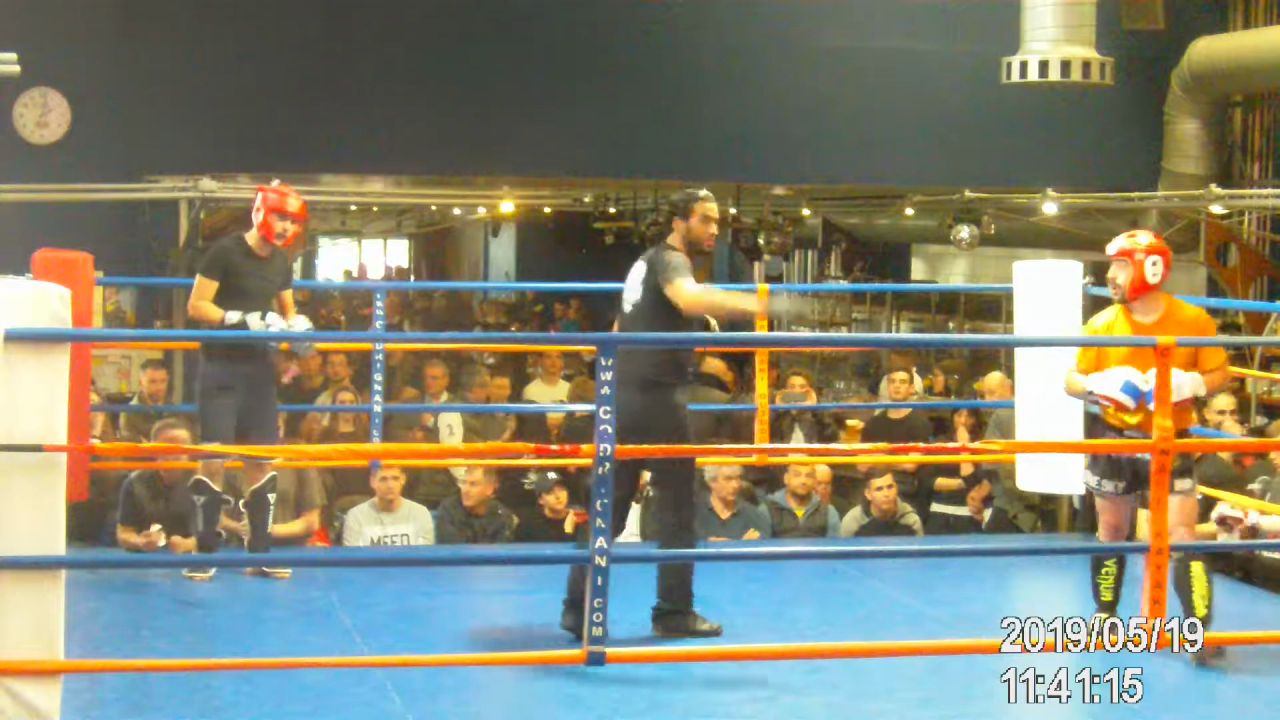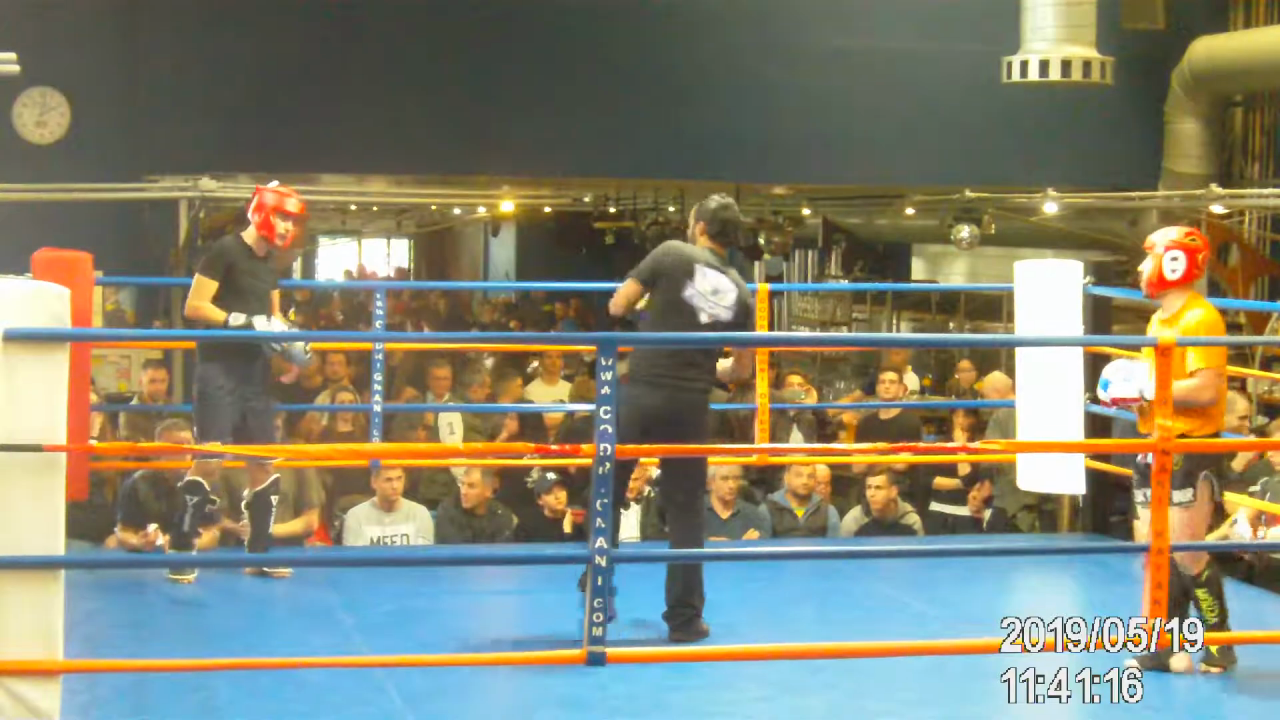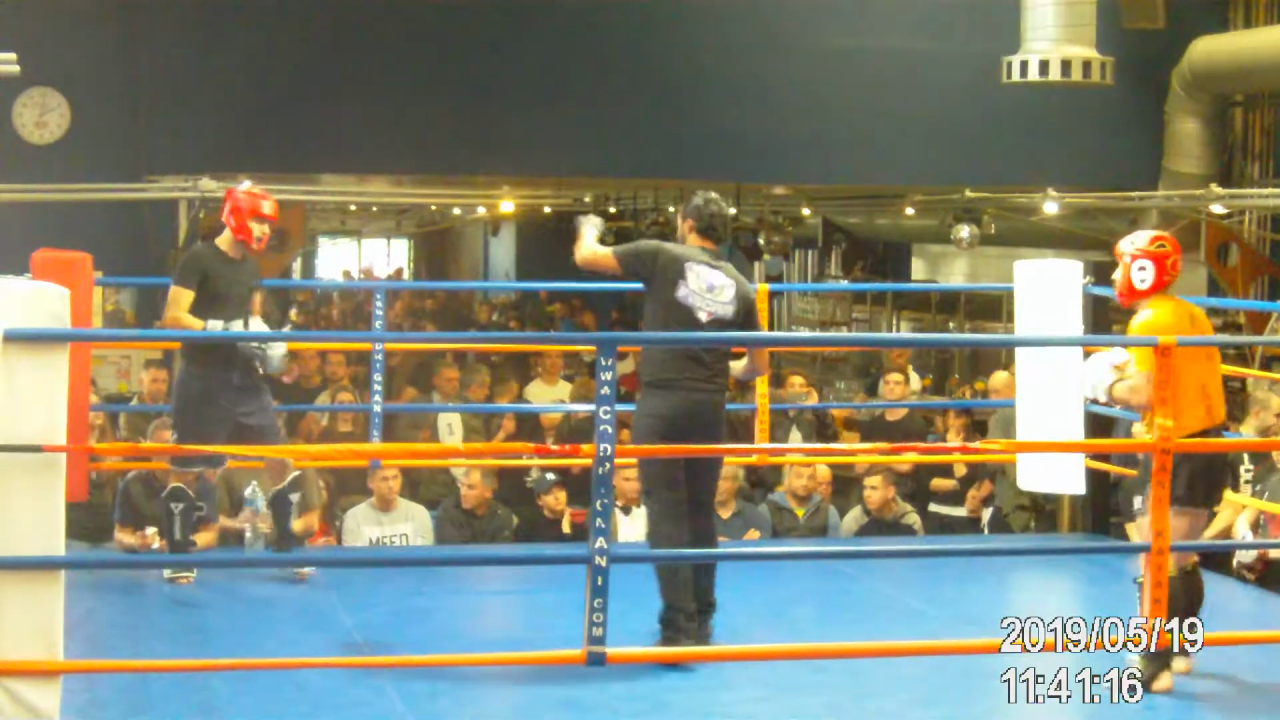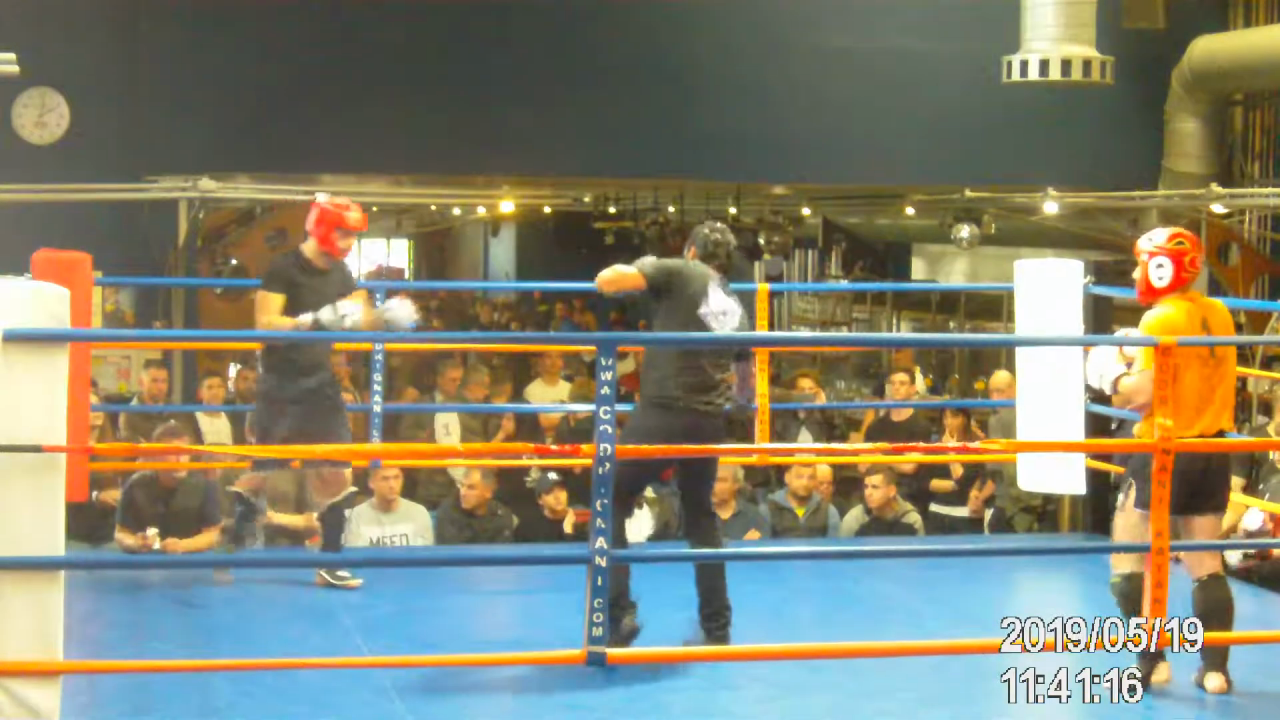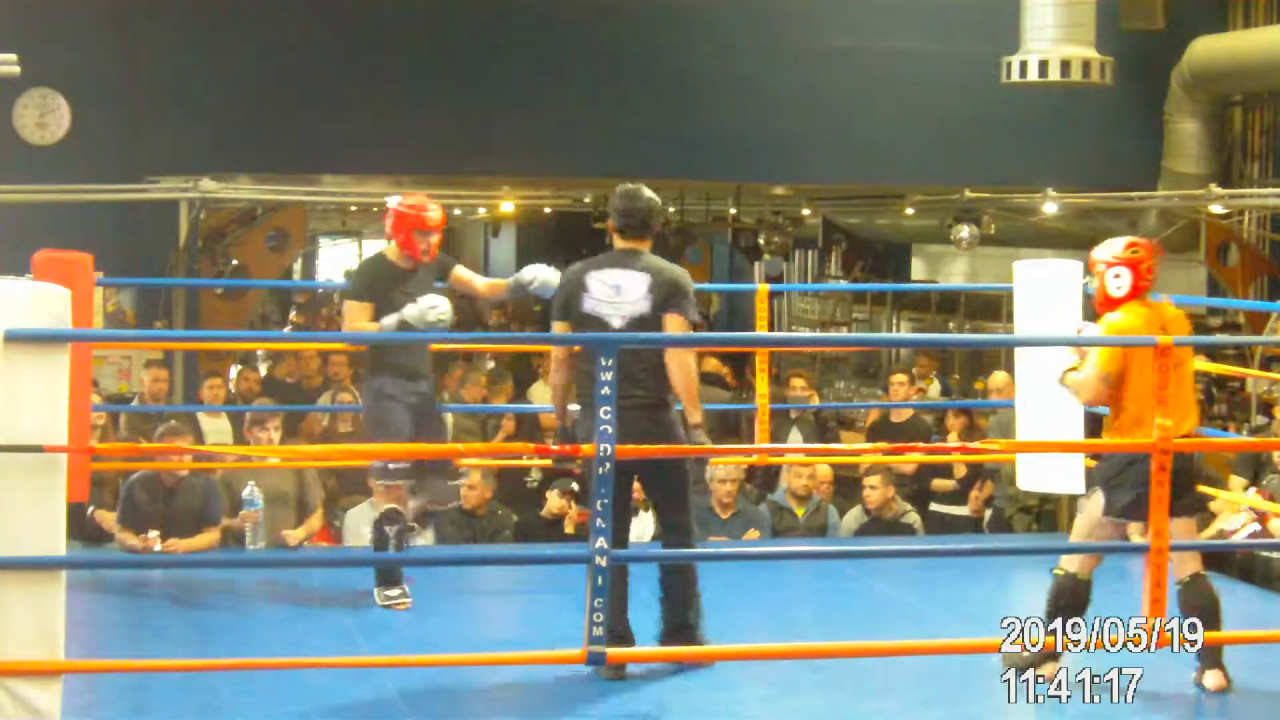
dt=0.5s
person 1, frame 1
left shoulder: (648, 262)
right shoulder: (668, 261)
left elbow: (620, 330)
right elbow: (691, 298)
right wrist: (760, 305)
left hip: (624, 396)
right hip: (652, 398)
left knee: (611, 504)
right knee: (675, 506)
left ankle: (578, 606)
right ankle: (673, 612)
person 1, frame 2
left shoulder: (671, 254)
right shoulder: (741, 293)
left elbow: (617, 307)
right elbow: (741, 369)
left hip: (642, 394)
right hip: (691, 405)
left knee: (609, 491)
right knee: (686, 510)
right ankle: (684, 617)
person 1, frame 3
left shoulder: (661, 255)
right shoulder: (739, 286)
left elbow: (585, 257)
right elbow: (758, 365)
left wrist: (587, 228)
left hip: (661, 401)
right hip: (710, 406)
left knee: (666, 513)
right knee: (702, 512)
left ankle: (680, 625)
right ankle: (700, 618)
person 1, frame 4
left shoulder: (676, 272)
right shoulder: (737, 312)
left elbow: (605, 282)
left wrist: (639, 269)
right wrist: (728, 397)
left hip: (658, 418)
right hip: (707, 426)
left knee: (610, 511)
right knee: (702, 524)
left ankle: (618, 615)
right ankle: (717, 625)
person 1, frame 5
left shoulder: (576, 277)
right shoulder: (672, 278)
left elbow: (560, 360)
right elbow: (678, 354)
left wrist: (562, 421)
right wrist: (696, 421)
left hip: (599, 422)
right hip: (656, 420)
left knee: (610, 536)
right knee: (677, 527)
left ankle: (614, 647)
right ankle: (682, 633)
person 2, frame 1
left shoulder: (1193, 320)
right shoulder: (1102, 323)
left elbow: (1221, 375)
right elbow: (1073, 380)
left wrist: (1191, 384)
right wrist: (1097, 384)
right hip: (1114, 442)
left knee: (1184, 540)
right knee: (1111, 534)
right ankle: (1105, 612)
person 2, frame 2
left shoulder: (1200, 320)
right shoulder: (1159, 320)
left elbow: (1206, 389)
left wrist: (1148, 386)
right wrist: (1131, 382)
left hip: (1191, 454)
right hip: (1156, 452)
left knee: (1188, 558)
left ankle: (1219, 642)
right ankle: (1168, 647)
person 2, frame 3
left shoulder: (1148, 321)
right shoulder: (1189, 313)
left elbow: (1145, 394)
left wrist: (1108, 385)
right wrist: (1130, 370)
left hip: (1176, 452)
right hip: (1206, 447)
right knee: (1180, 557)
left ankle: (1156, 665)
right ankle: (1176, 649)
person 2, frame 4
left shoulder: (1160, 318)
right shoulder: (1219, 314)
left elbow: (1146, 393)
left wrist: (1112, 376)
right wrist: (1141, 361)
right hip: (1212, 453)
left knee: (1127, 562)
right knee: (1207, 567)
left ankle: (1152, 661)
right ankle: (1215, 668)
person 2, frame 5
left shoulder: (1117, 325)
right shoulder: (1175, 319)
left elbow: (1095, 391)
left wrist: (1070, 369)
left hip: (1130, 459)
right hip: (1177, 455)
left knee: (1077, 560)
right knee: (1188, 567)
left ankle: (1046, 654)
right ankle: (1212, 665)
person 3, frame 1
left shoulder: (281, 261)
right shoulder: (225, 251)
left elbow: (288, 311)
right elbow: (195, 307)
left wrist: (296, 328)
right wrist: (244, 320)
left hip: (260, 368)
right hip: (221, 368)
left knee: (261, 460)
right knee: (214, 460)
left ankle: (260, 550)
right ankle: (205, 551)
person 3, frame 2
left shoulder: (271, 260)
right shoulder: (224, 251)
right elbow: (194, 307)
left wrist: (285, 337)
right wrist: (246, 322)
left hip: (255, 369)
right hip: (218, 367)
left knee: (264, 462)
right knee: (207, 458)
left ankle: (259, 552)
person 3, frame 3
left shoulder: (251, 264)
right shoulder: (199, 259)
right elbow: (172, 318)
left wrist: (265, 342)
right wrist: (227, 329)
left hip: (245, 378)
right hip: (204, 378)
left knee: (281, 460)
right knee: (187, 469)
left ankle: (286, 547)
right ankle: (177, 555)
person 3, frame 4
left shoulder: (339, 271)
right shoulder: (283, 267)
left elbow: (361, 317)
right elbow: (266, 325)
left wrist: (388, 315)
right wrist: (319, 319)
left hip: (321, 381)
right hip: (282, 382)
left knee: (337, 474)
right knee: (263, 473)
left ankle: (330, 563)
right ankle: (231, 548)
person 3, frame 5
left shoulder: (434, 263)
right shoulder: (370, 272)
left elbow: (483, 288)
right elbow: (352, 331)
left wrist: (520, 284)
right wrist: (402, 320)
left hip: (422, 385)
right hip: (386, 387)
left knee: (442, 484)
left ankle: (387, 550)
right ankle: (387, 581)
